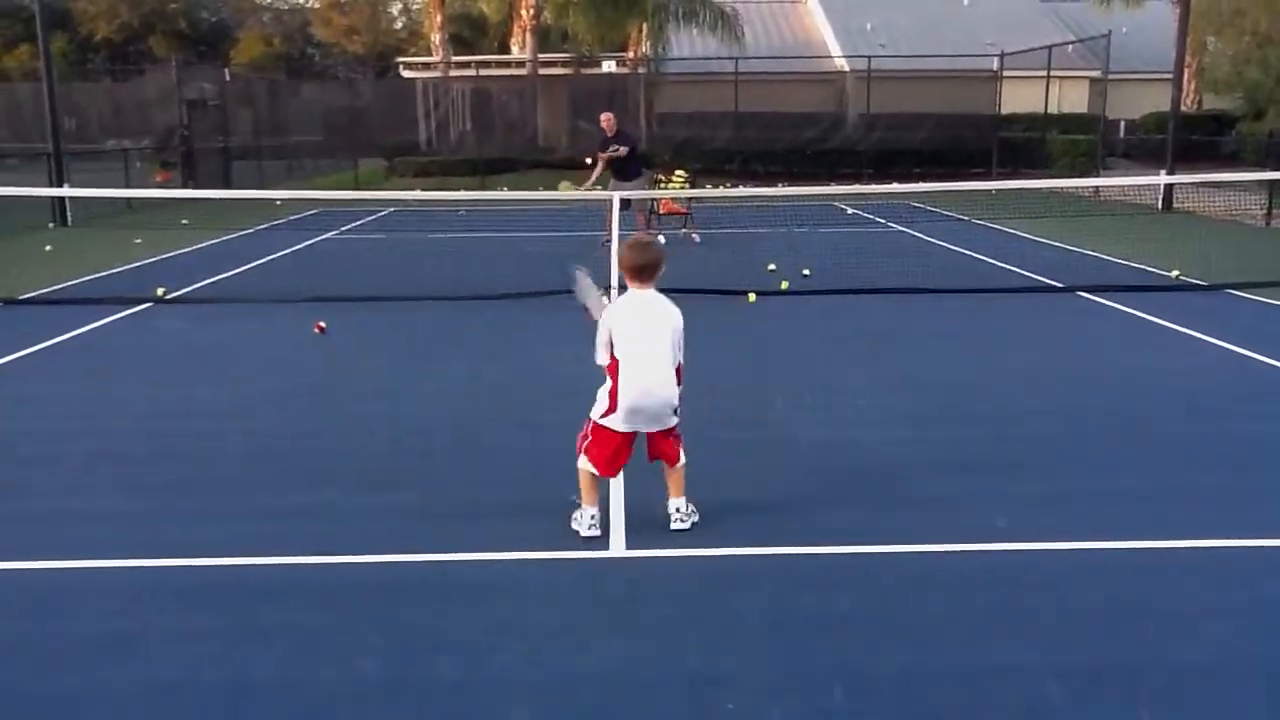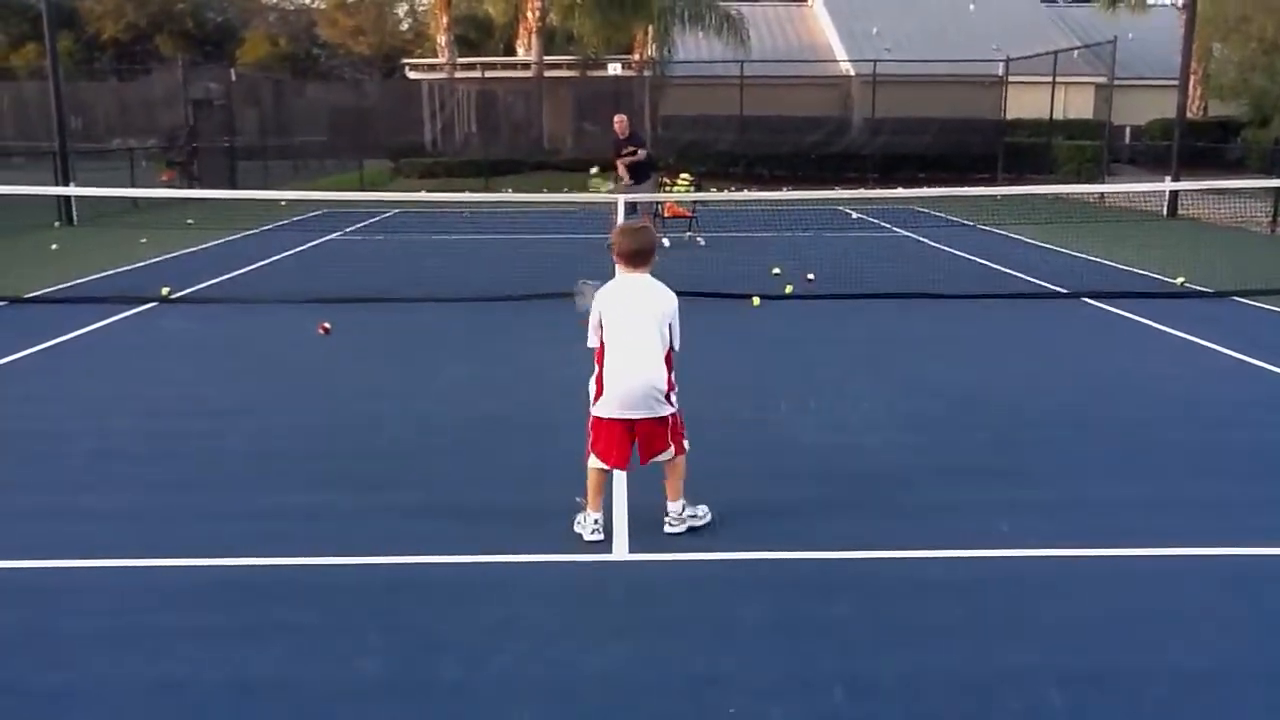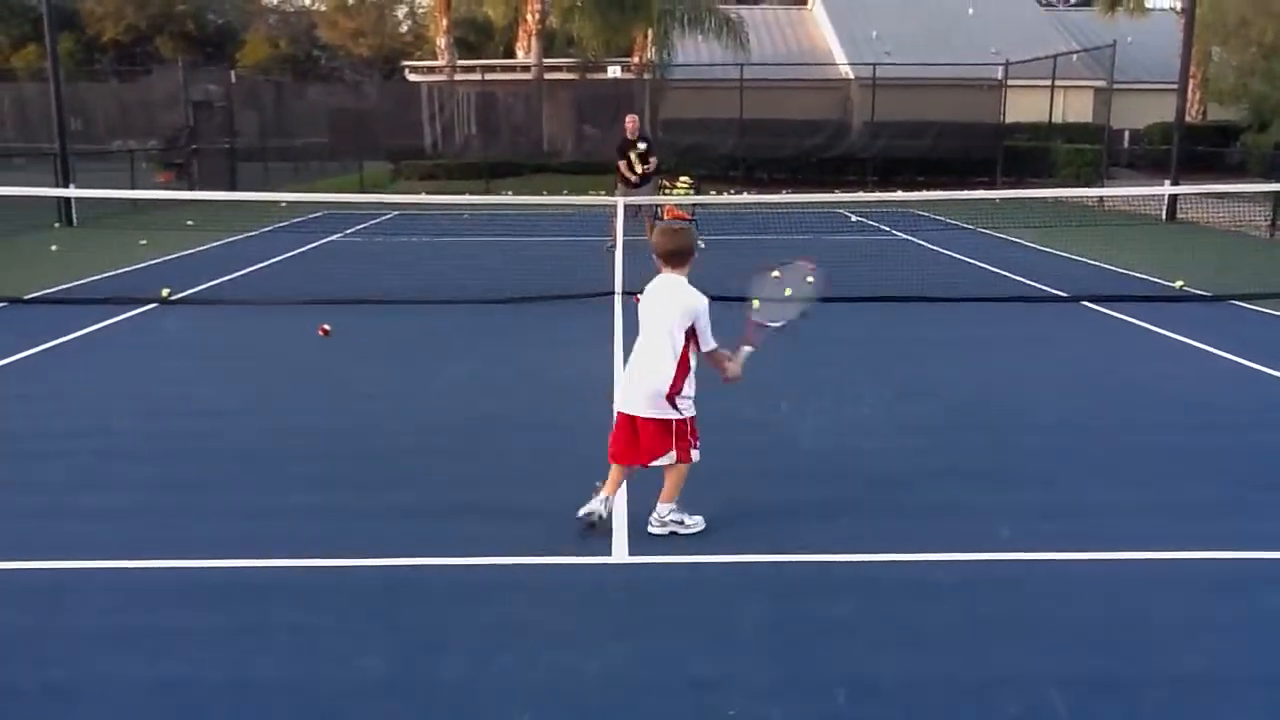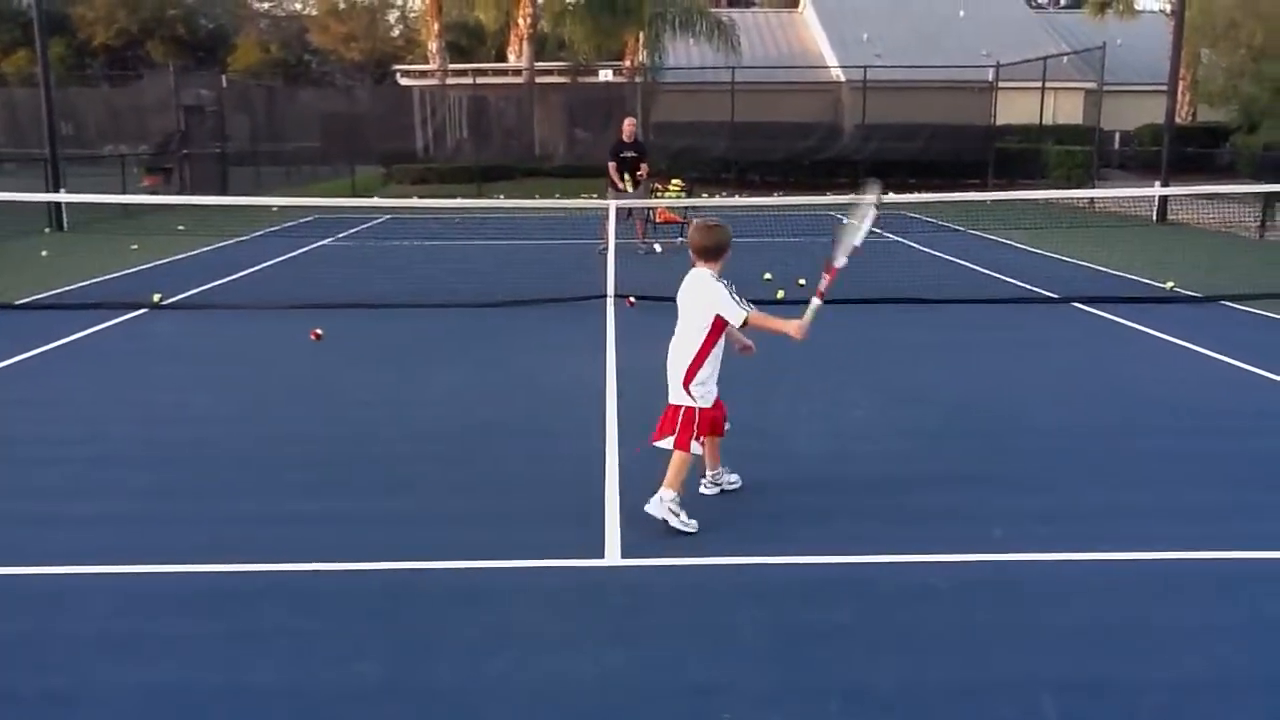
dt=0.3s
person 1, frame 1
left shoulder: (614, 311)
right shoulder: (673, 312)
left elbow: (608, 363)
right elbow: (677, 362)
left hip: (623, 399)
right hip: (662, 399)
left knee: (590, 451)
right knee: (671, 452)
left ankle: (589, 516)
right ankle: (680, 509)
person 1, frame 2
left shoulder: (603, 296)
right shoulder: (666, 297)
left elbow: (597, 346)
right elbow: (670, 346)
left hip: (611, 388)
right hip: (653, 387)
left knee: (601, 454)
right knee: (674, 446)
left ankle: (592, 519)
right ankle: (677, 511)
person 1, frame 3
left shoulder: (650, 291)
right shoulder: (695, 300)
right elbow: (707, 349)
left wrist: (720, 357)
right wrist: (728, 366)
left hip: (633, 384)
right hip: (667, 389)
left knee: (627, 449)
right knee: (683, 451)
left ankle: (603, 500)
right ankle: (665, 514)
person 1, frame 4
left shoulder: (694, 280)
right shoulder: (712, 286)
right elbow: (747, 316)
left wrist: (737, 340)
right wrist: (786, 326)
left hip: (693, 368)
right hip: (694, 374)
left knee: (714, 423)
right knee: (690, 437)
left ankle: (713, 475)
right ankle: (666, 499)
